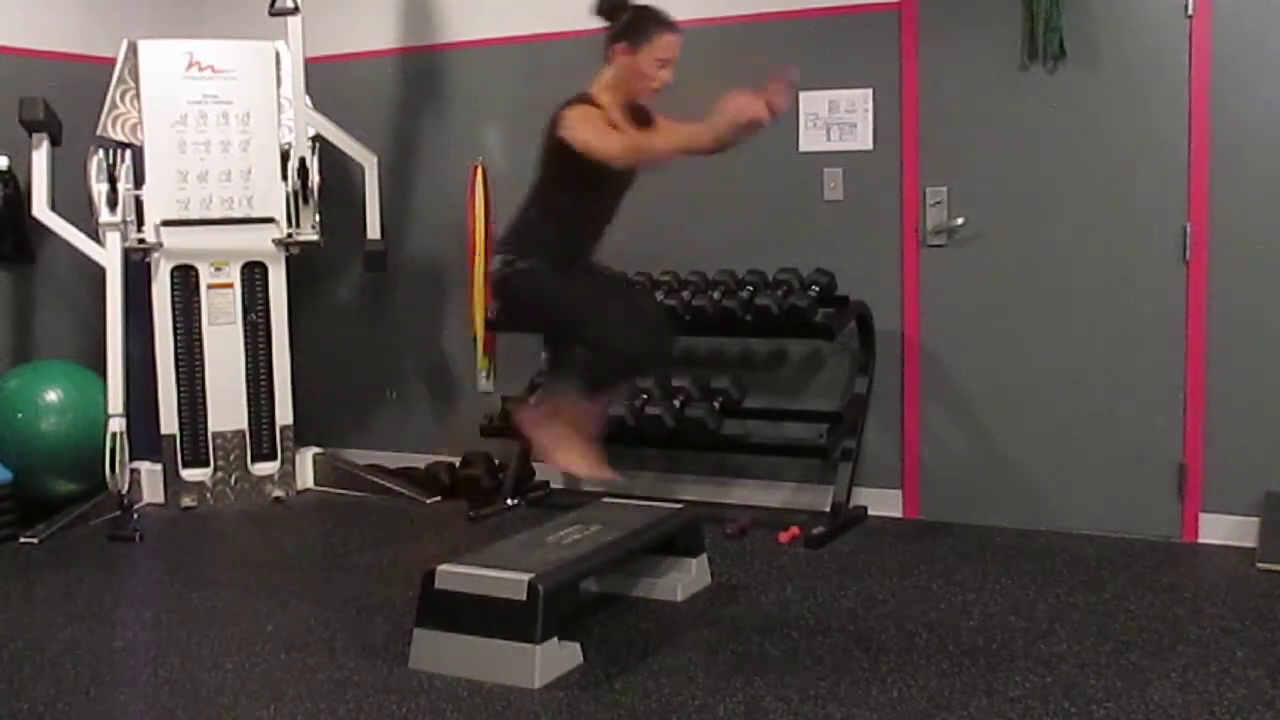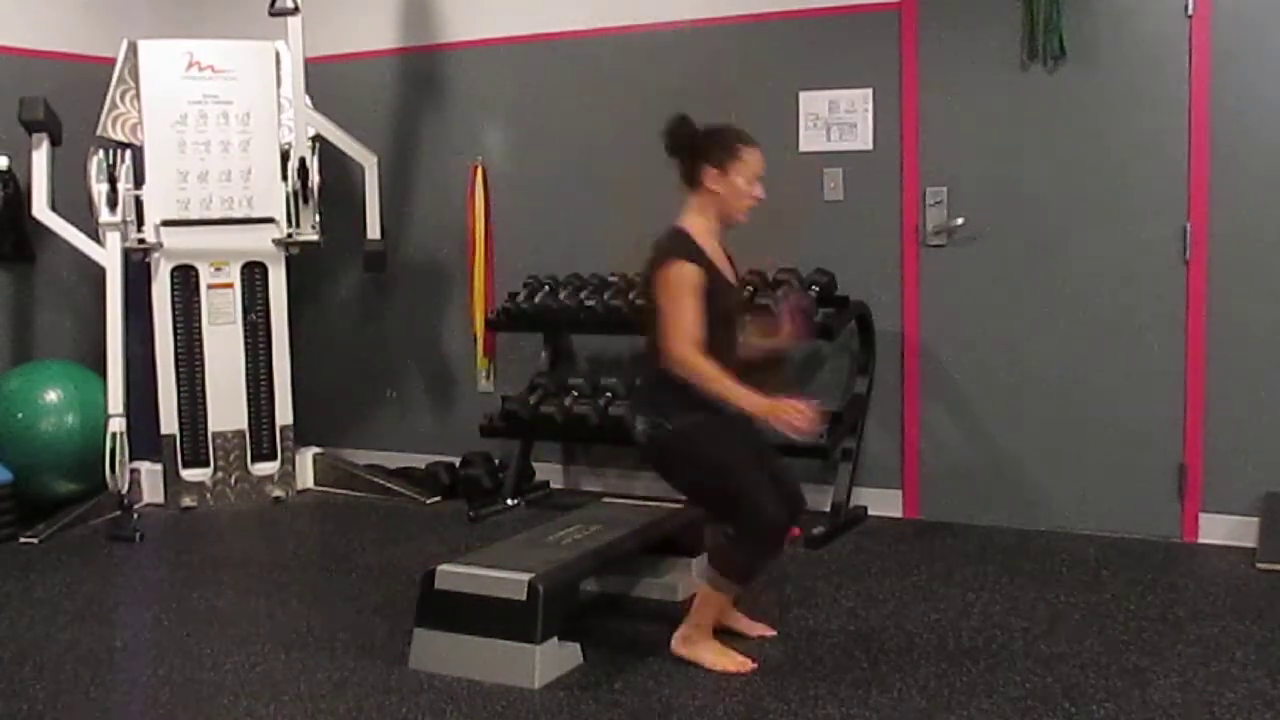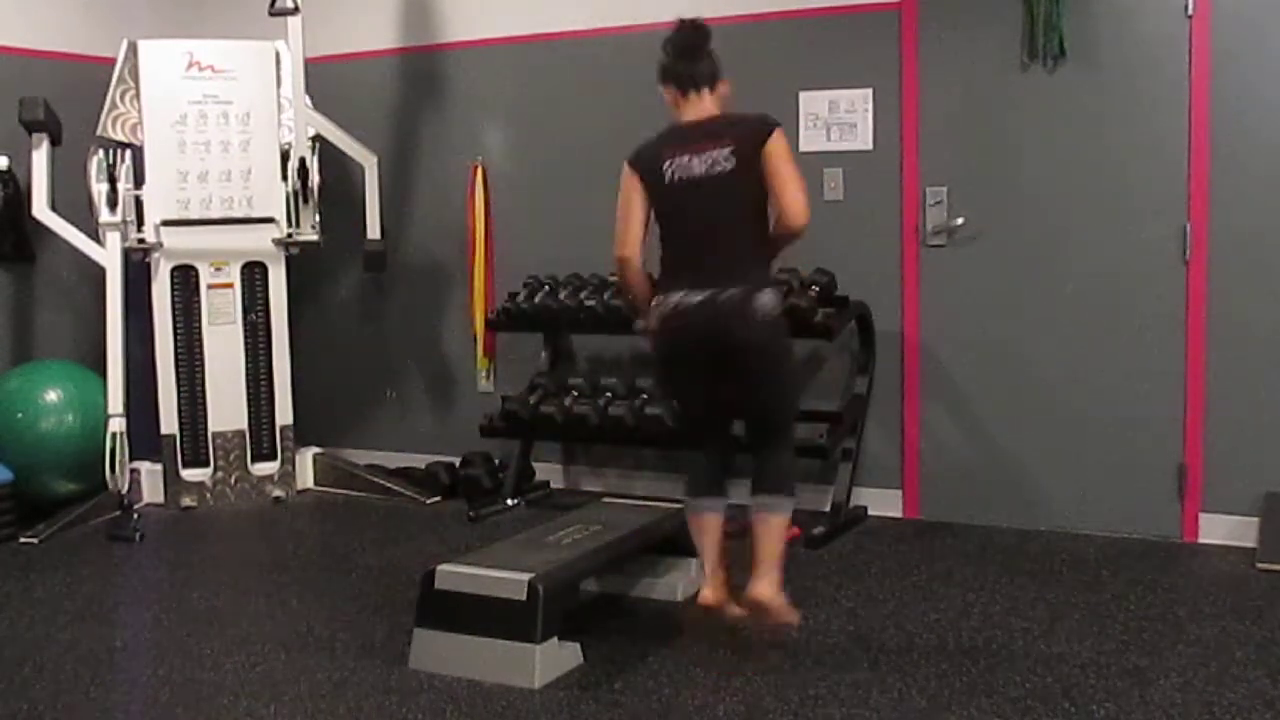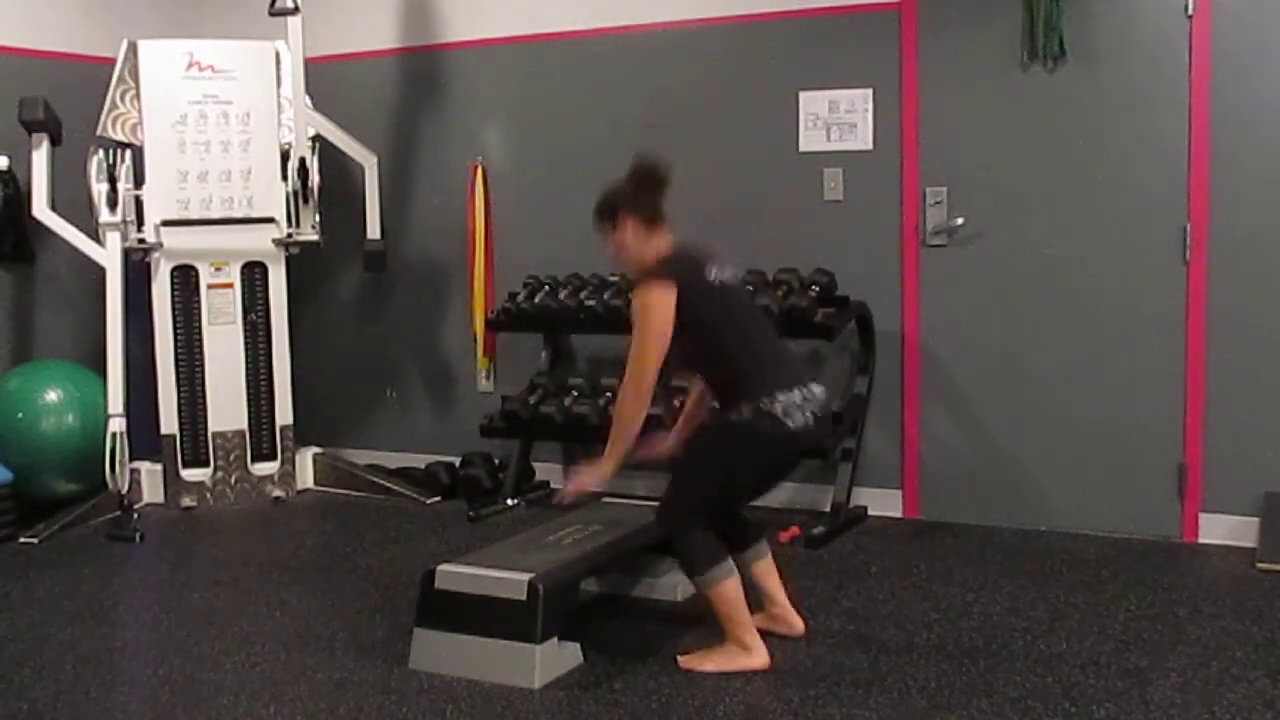
dt=0.3s
person 1, frame 1
left shoulder: (634, 114)
right shoulder: (581, 114)
left elbow: (704, 139)
right elbow: (625, 154)
left wrist: (756, 115)
right wrist: (724, 116)
left hip: (569, 263)
right hip: (529, 268)
left knee: (651, 334)
right knee: (628, 341)
left ankle: (572, 420)
right ankle: (553, 418)
person 1, frame 2
left shoulder: (711, 244)
right shoulder: (679, 256)
right elbow: (682, 355)
left wrist: (772, 339)
right wrist: (764, 407)
left hip: (704, 413)
right hip: (674, 421)
left knee: (777, 503)
right knee: (767, 517)
left ankle: (718, 606)
right ankle: (694, 634)
person 1, frame 3
left shoulder: (647, 157)
right shoulder: (760, 131)
left elbow: (627, 255)
right elbow: (795, 215)
left wrist: (651, 310)
right wrist: (758, 252)
left hip: (683, 314)
right hip: (749, 308)
left knee: (709, 447)
right knee: (772, 444)
left ankle: (715, 581)
right ankle: (765, 581)
person 1, frame 4
left shoulder: (657, 280)
right shoulder: (702, 265)
left elbow: (639, 389)
left wrist: (605, 467)
right wrist: (676, 438)
left hip: (768, 411)
right hip: (804, 400)
left knee: (681, 516)
right knee: (713, 502)
left ankle: (744, 645)
right ankle: (781, 612)
